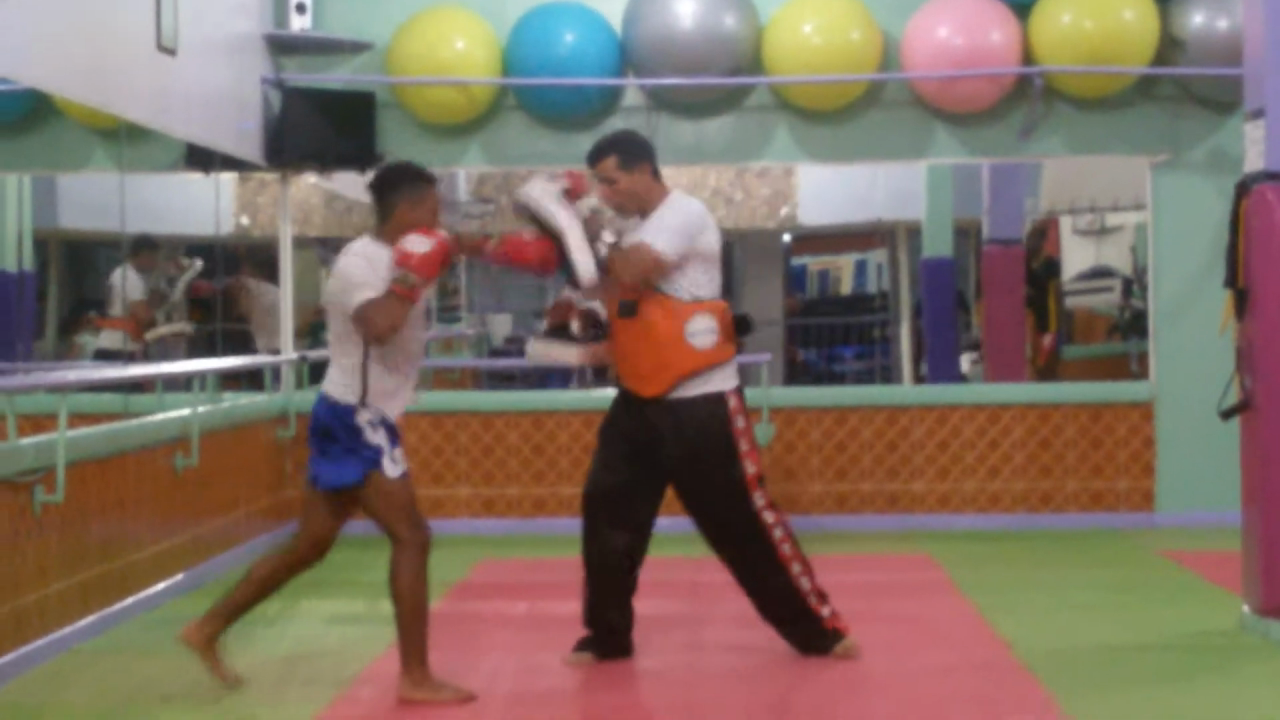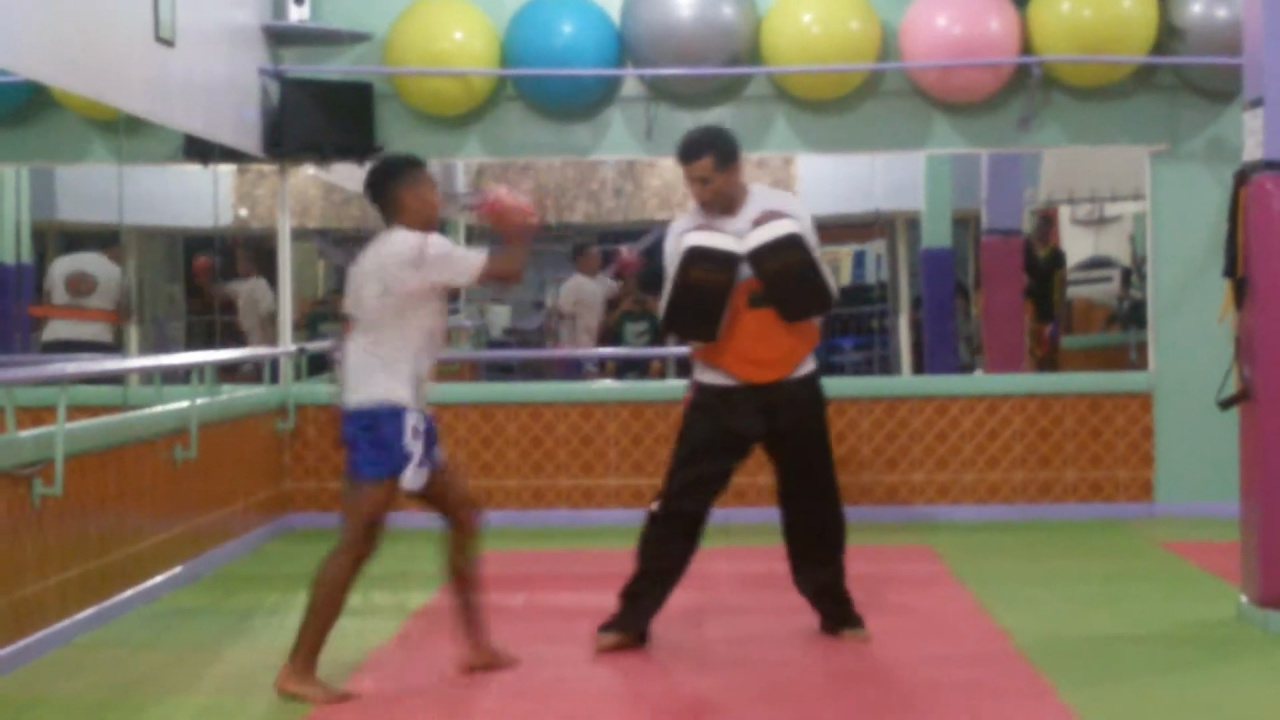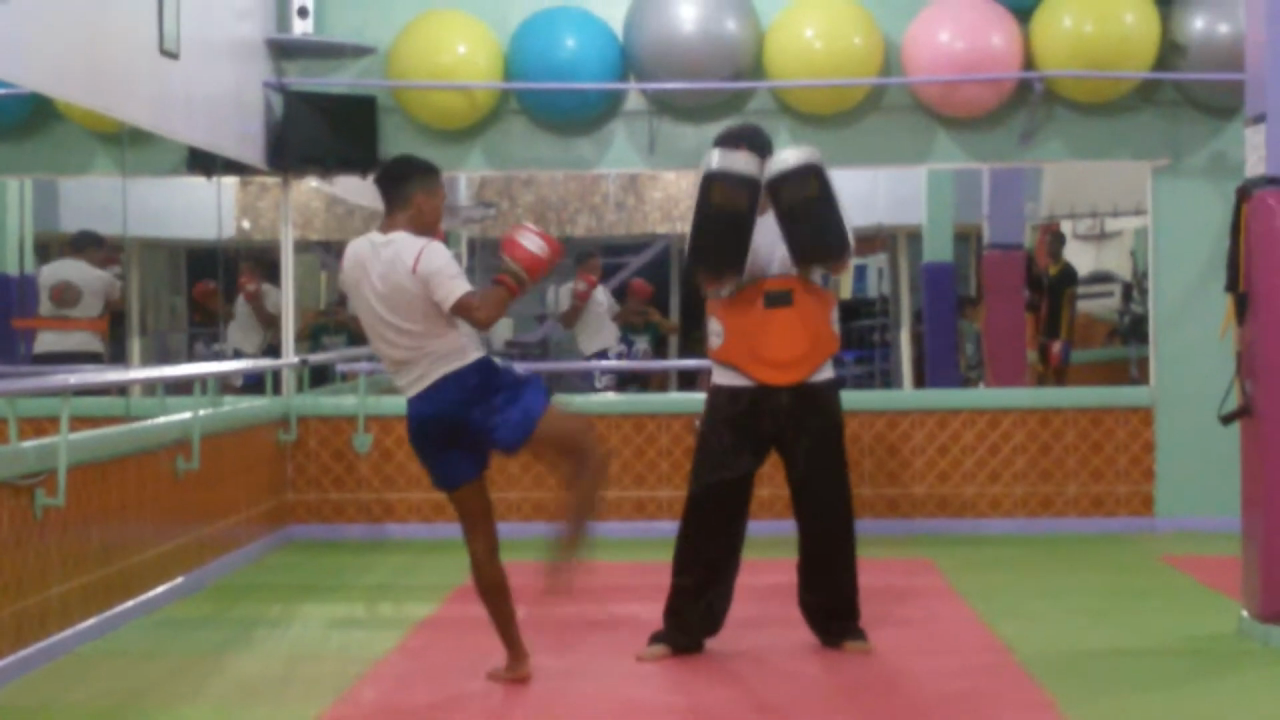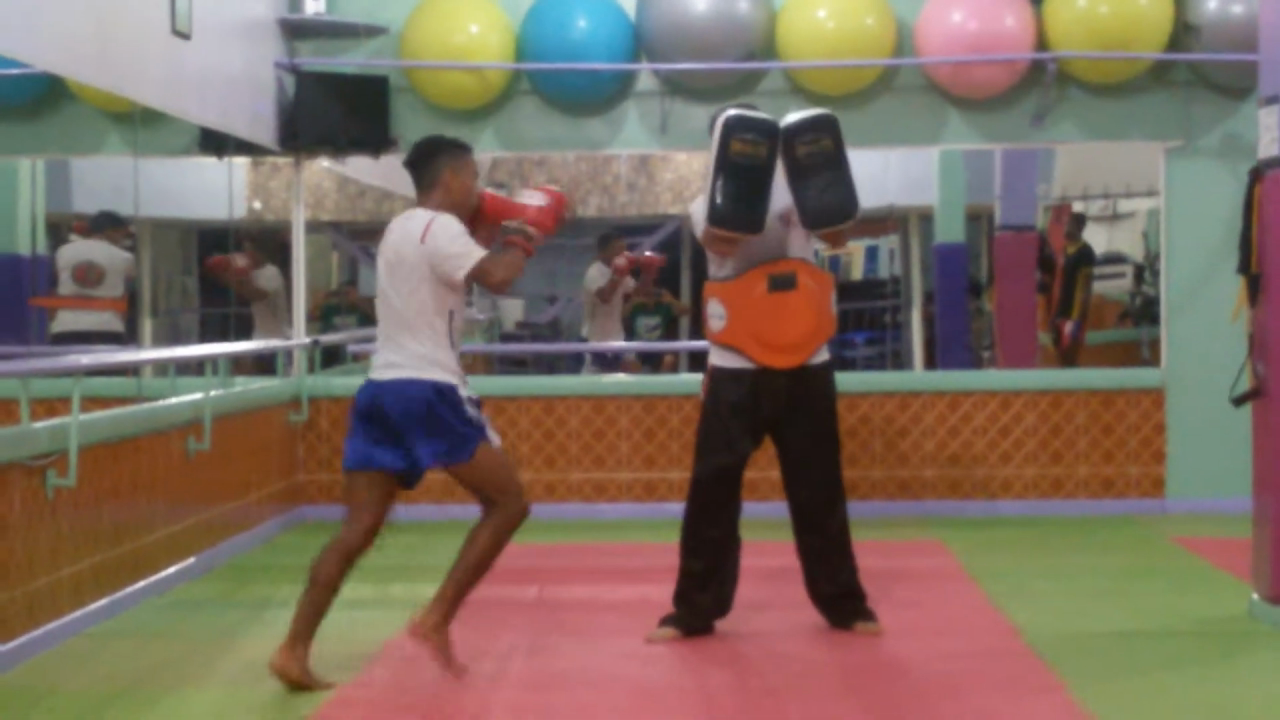
dt=0.5s
person 1, frame 1
left shoulder: (393, 257)
right shoulder: (359, 261)
right elbow: (377, 328)
right wrist: (408, 282)
left hip: (365, 415)
right hip: (353, 416)
left knee: (309, 541)
right knee: (411, 537)
left ankle: (208, 629)
right ankle: (416, 678)
person 1, frame 2
left shoulder: (372, 258)
right shoulder: (425, 250)
left elbow: (352, 325)
right elbow: (508, 270)
right wrist: (516, 233)
left hip: (383, 408)
right hip: (389, 412)
left knee: (464, 511)
right knee: (358, 542)
left ankle: (477, 643)
right ankle: (299, 671)
person 1, frame 3
left shoulder: (352, 258)
right shoulder: (424, 254)
right elbow: (481, 314)
right wrist: (515, 277)
left hip: (424, 406)
right hip: (475, 384)
left knee: (479, 530)
right knee: (585, 447)
left ankle: (516, 657)
right ankle: (564, 552)
person 1, frame 4
left shoulder: (399, 229)
right shoulder: (441, 228)
right elbow: (498, 277)
left wrist: (499, 242)
right wrist: (523, 243)
left hip: (379, 392)
right hip: (428, 391)
left knee: (358, 530)
right knee: (509, 506)
left ankle: (294, 650)
right ankle: (437, 616)
person 2, frame 1
left shoulder: (685, 216)
right shoulder: (625, 230)
left elbow: (630, 279)
left hip: (700, 399)
right hip: (639, 400)
left knee: (740, 516)
right knee: (607, 512)
left ankle: (816, 626)
right ankle: (607, 634)
person 2, frame 2
left shoulder: (785, 209)
right shoulder: (683, 232)
left hip: (791, 383)
right hip: (720, 388)
left knee: (814, 500)
right knee: (681, 500)
left ankle: (835, 609)
right ankle: (632, 617)
person 2, frame 3
left shoulder: (803, 214)
right shoulder: (713, 221)
left elbow: (836, 261)
right elbow: (710, 271)
left wrist: (811, 200)
right wrist: (725, 206)
left hip: (809, 387)
right hip: (737, 390)
left knee: (826, 510)
right knee: (710, 509)
left ankle: (837, 623)
right ankle: (685, 628)
person 2, frame 4
left shoulder: (798, 194)
right shoulder: (707, 206)
left elbow: (838, 235)
right elbow: (721, 243)
left wrist: (822, 171)
right wrist: (736, 184)
left hip: (804, 368)
right hip: (735, 372)
left knee: (819, 492)
right knee: (712, 490)
left ankle: (844, 604)
right ankle: (695, 610)
